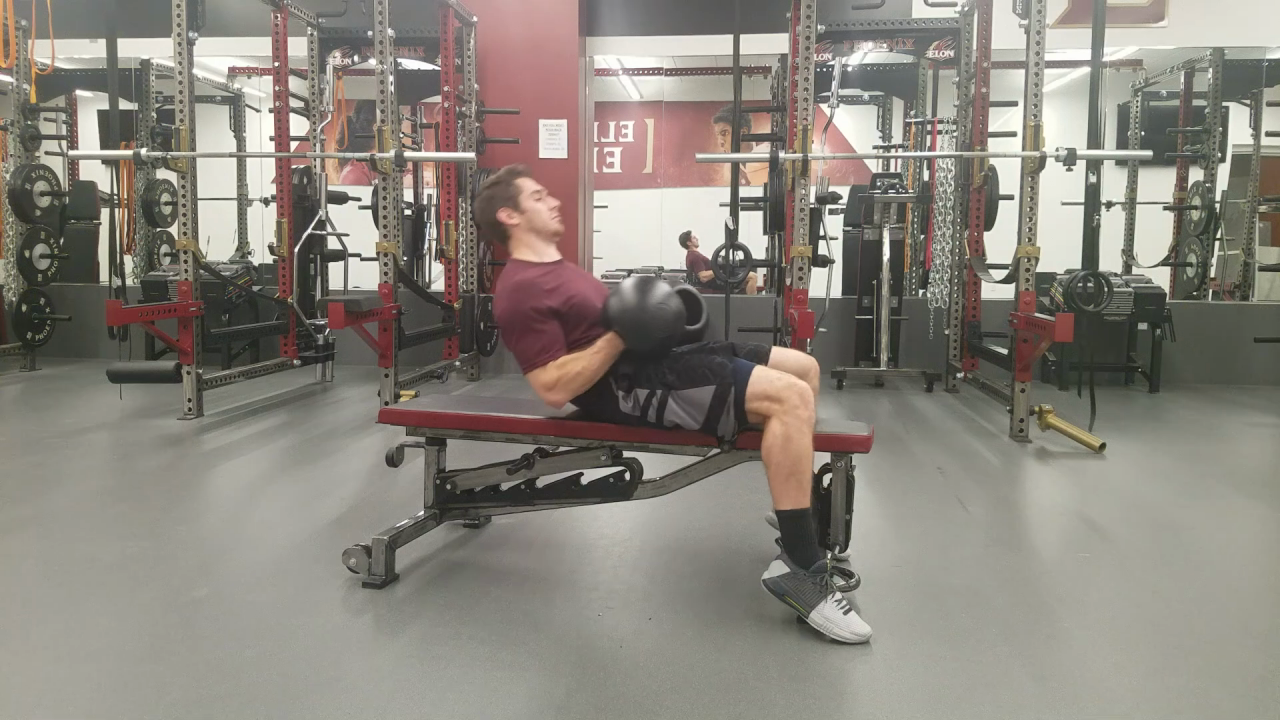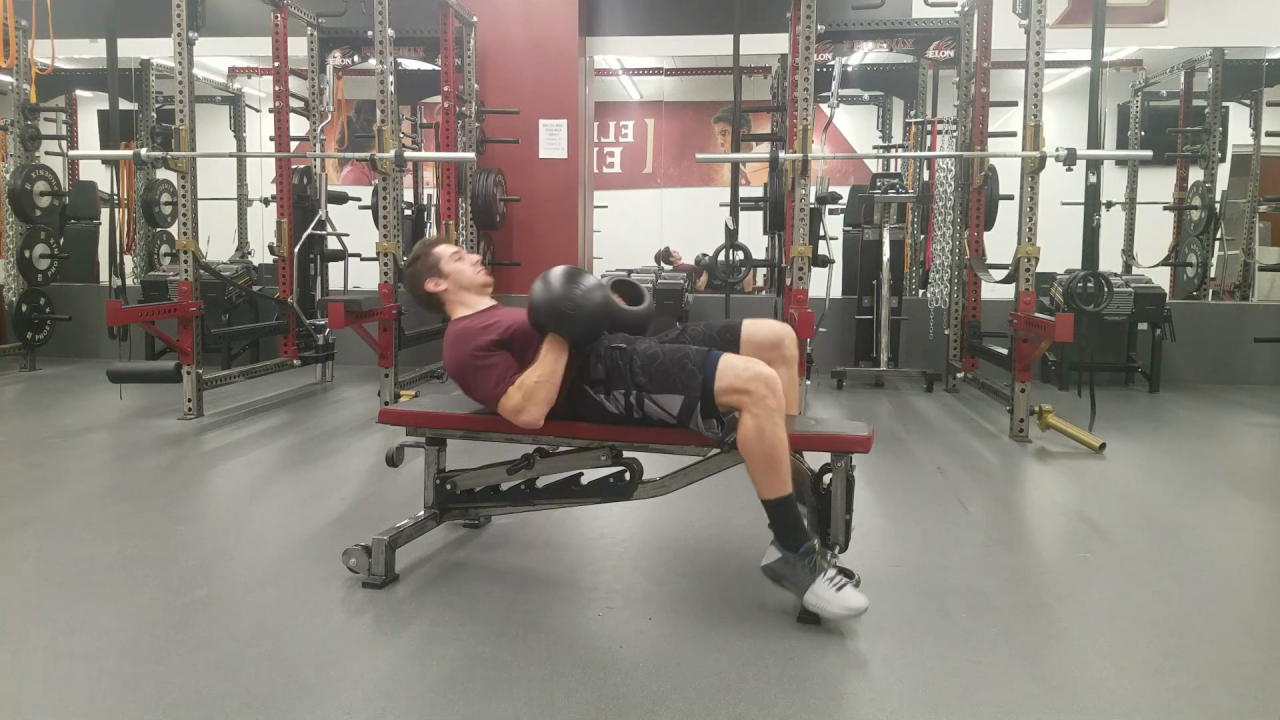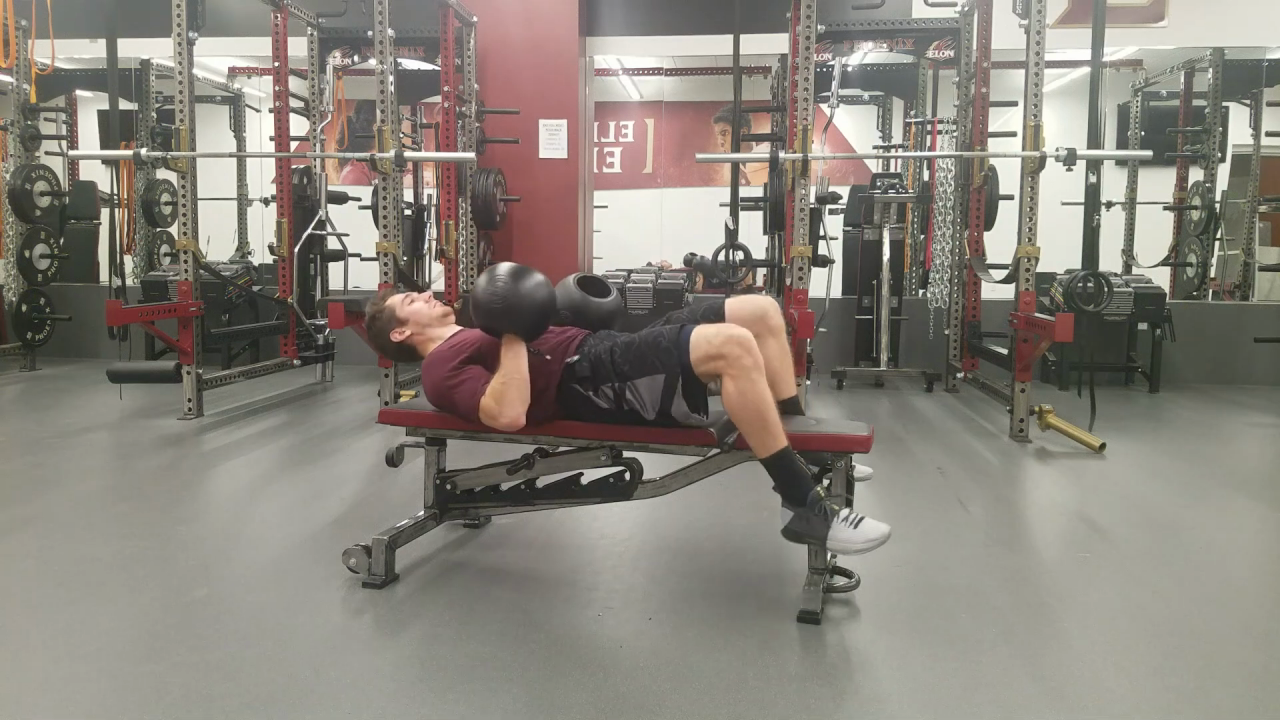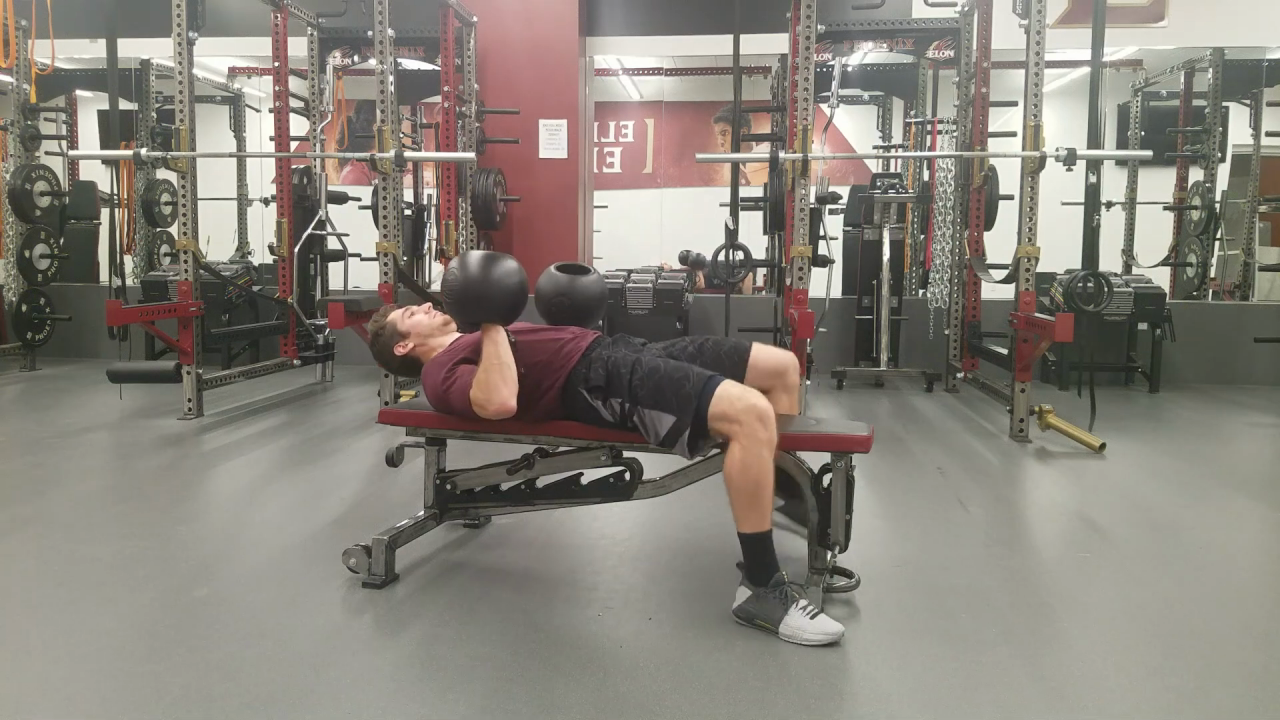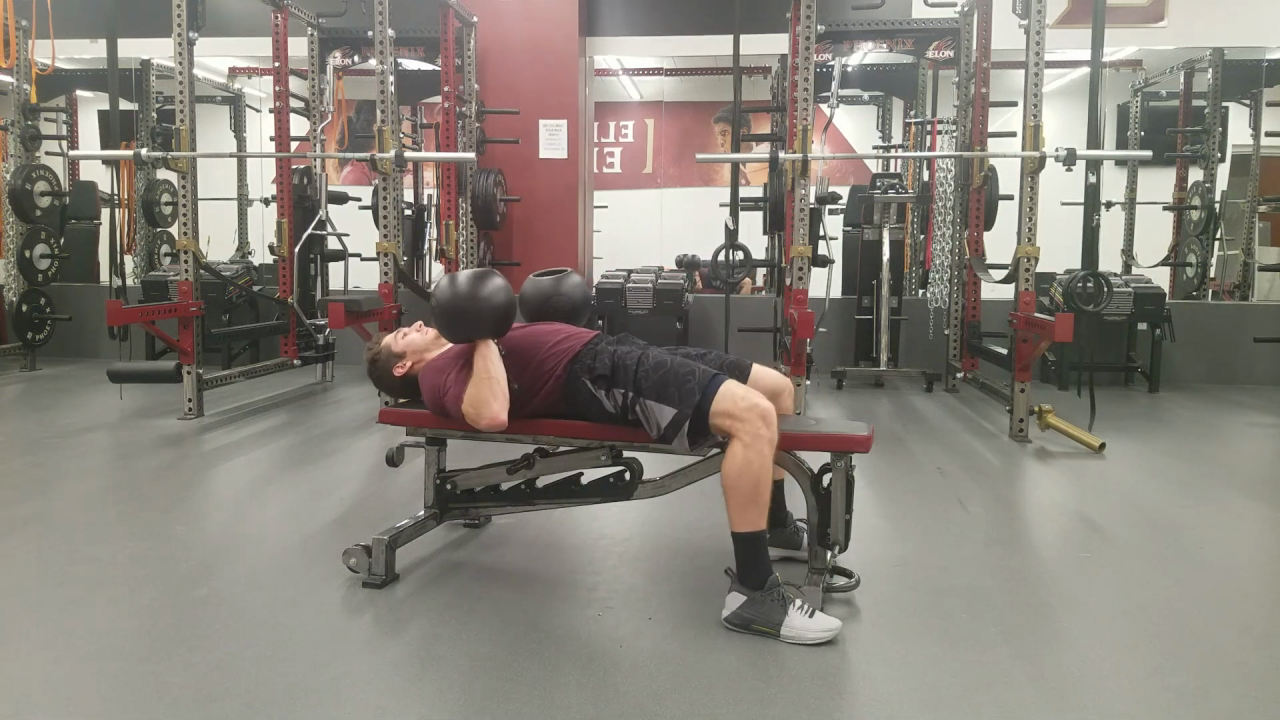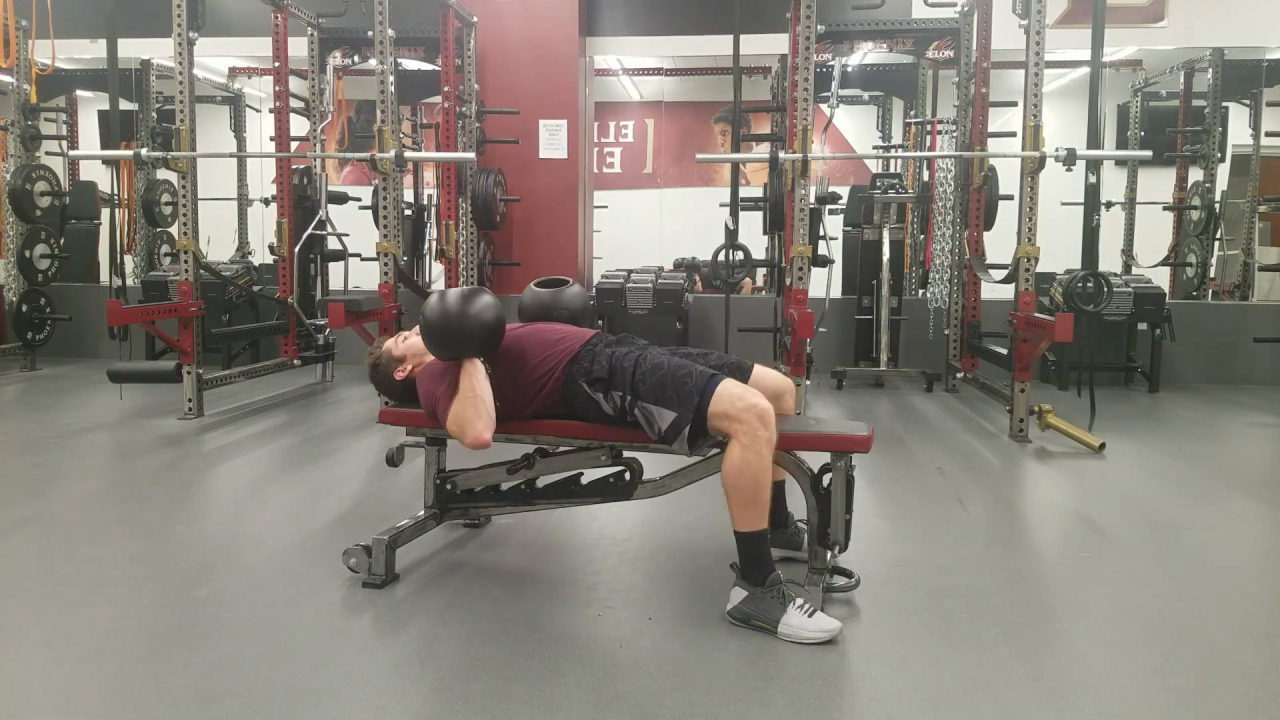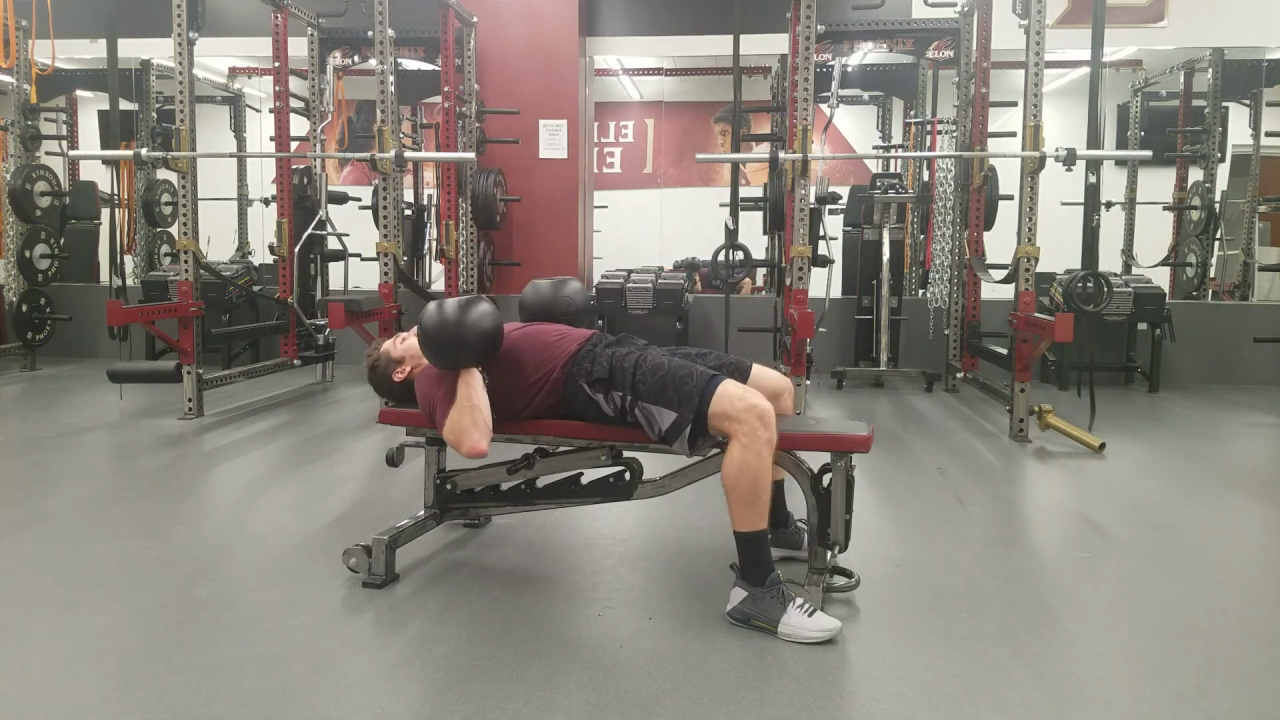
dt=0.3s
person 1, frame 1
left shoulder: (552, 267)
right shoulder: (520, 292)
right elbow: (555, 389)
right wrist: (621, 334)
left hip: (653, 354)
right hip: (631, 386)
left knee: (803, 370)
right knee: (789, 398)
left ankle: (794, 510)
right ankle: (800, 567)
person 1, frame 2
left shoulder: (492, 318)
right shoulder: (464, 345)
right elbow: (528, 412)
right wrist: (558, 335)
left hip: (624, 351)
right hip: (607, 382)
left knee: (777, 338)
right knee: (756, 384)
left ankle: (790, 486)
right ankle: (794, 550)
person 1, frame 3
left shoulder: (465, 344)
right shoulder: (441, 370)
right elbow: (509, 415)
right wrist: (511, 334)
left hip: (609, 348)
right hip: (595, 381)
left knee: (761, 311)
right knee: (735, 345)
left ankle: (802, 455)
right ankle: (804, 506)
person 1, frame 4
left shoulder: (468, 346)
right shoulder: (441, 371)
right elbow: (501, 402)
right wrist: (491, 324)
left hip: (617, 351)
right hip: (602, 382)
left knee: (781, 366)
right knee: (751, 415)
right ankle: (761, 587)
person 1, frame 5
left shoulder: (467, 354)
right shoulder: (438, 375)
right elbow: (492, 415)
right wrist: (481, 335)
right hip: (600, 376)
left knee: (777, 388)
right knee: (753, 416)
left ankle: (777, 525)
right ankle: (753, 591)
person 1, frame 6
left shoulder: (456, 354)
right shoulder: (436, 376)
right elbow: (478, 433)
right wrist: (467, 351)
right hip: (598, 376)
left knee: (779, 391)
right knee: (752, 415)
left ankle: (779, 527)
right ankle: (756, 589)
person 1, frame 7
right shoulder: (435, 378)
right elbow: (474, 443)
right hip: (598, 377)
left knee: (777, 389)
right knee: (752, 416)
left ankle: (779, 526)
right ankle: (756, 589)
